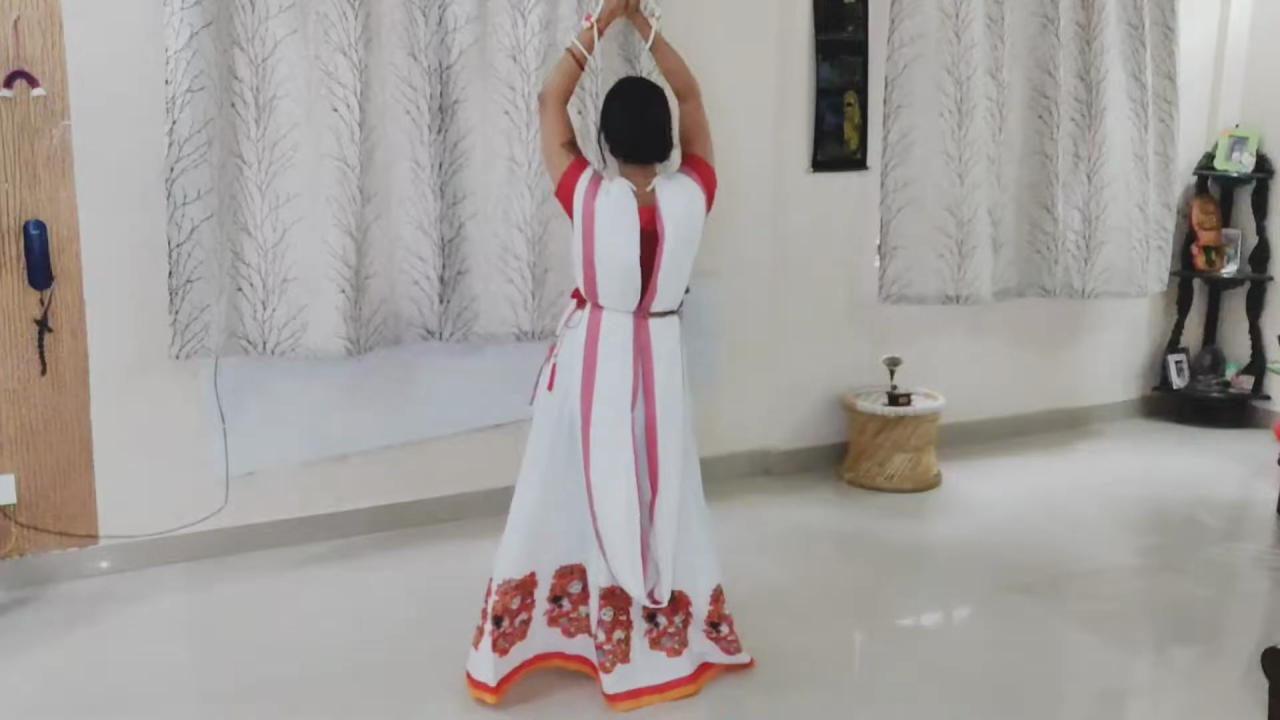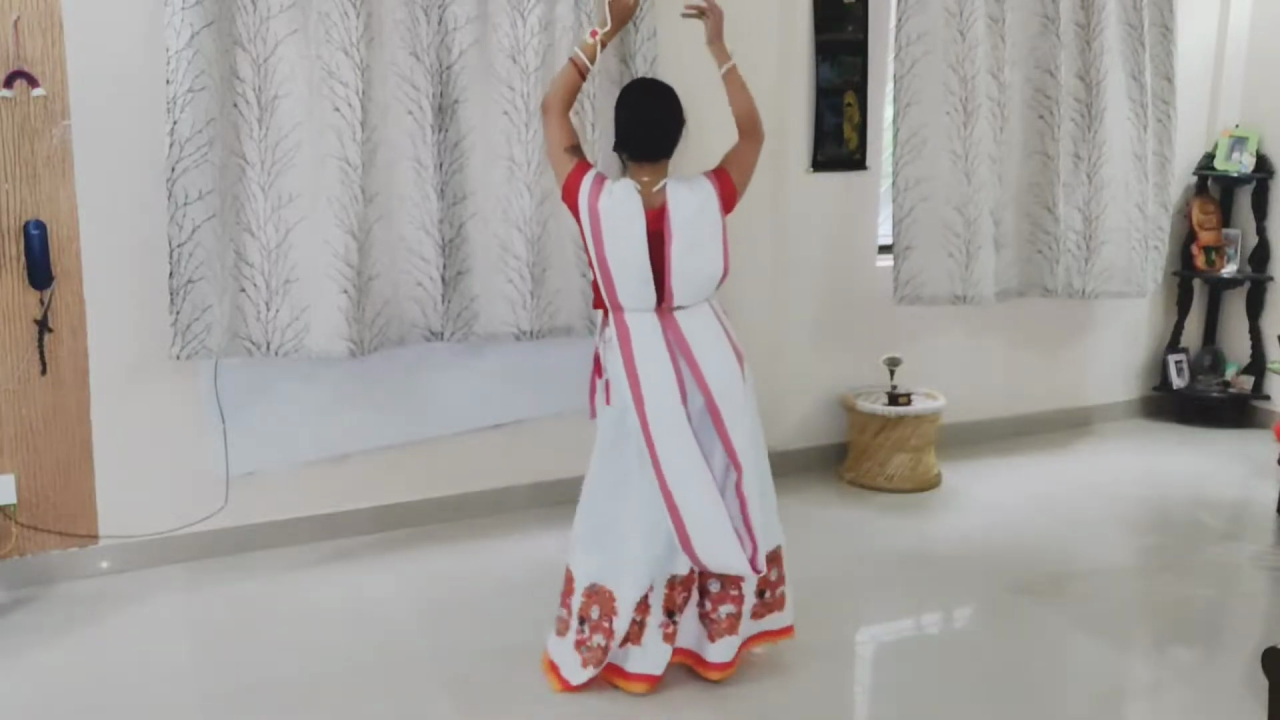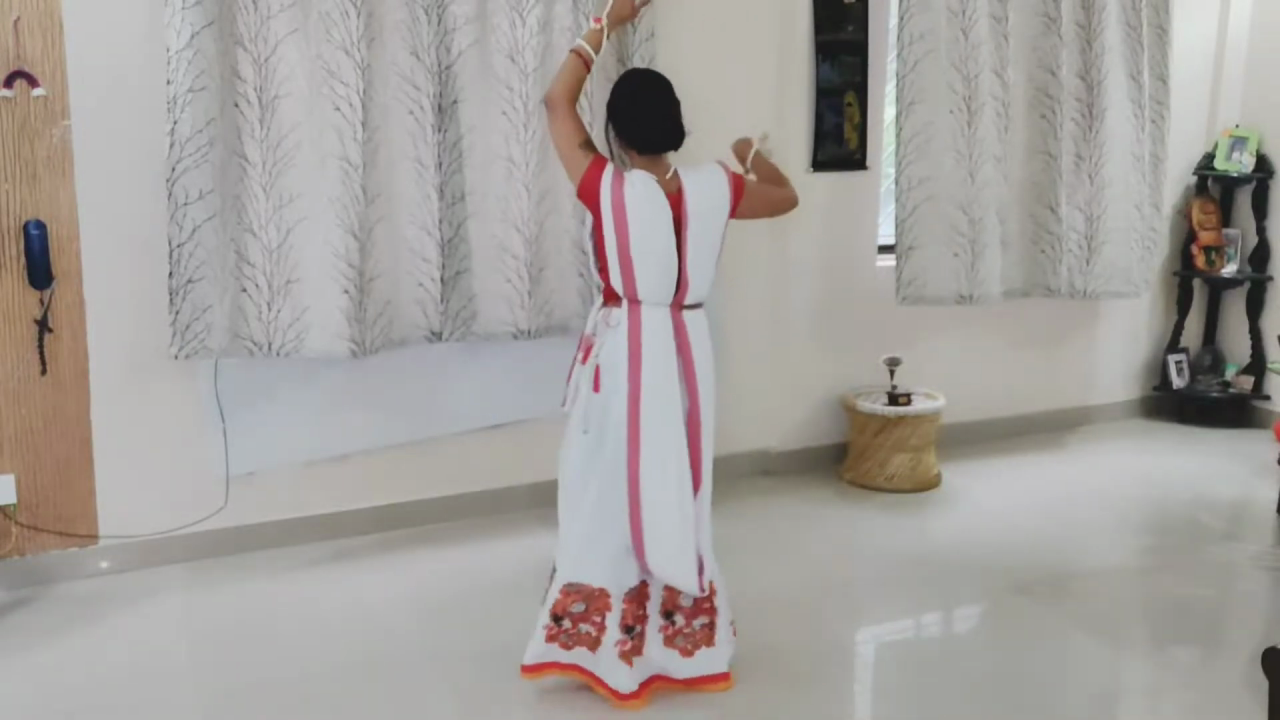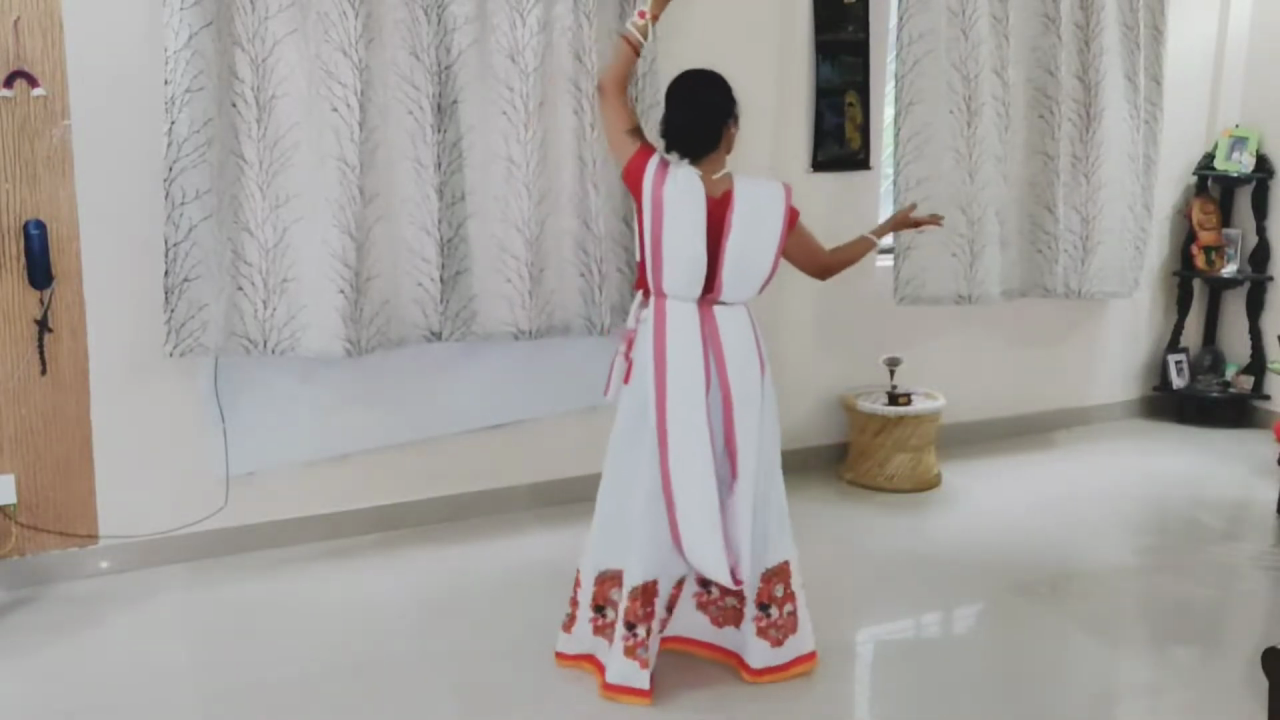
dt=1s
person 1, frame 1
left shoulder: (587, 196)
right shoulder: (692, 196)
left elbow: (550, 102)
right elbow: (691, 98)
left hip: (590, 360)
right hip: (657, 361)
left knee: (569, 506)
right knee: (659, 504)
left ankle: (506, 653)
right ankle: (673, 646)
person 1, frame 2
left shoulder: (593, 197)
right shoulder: (705, 197)
left elbow: (552, 109)
right elbow: (753, 136)
left hip: (636, 366)
right hip: (705, 361)
left knee: (628, 513)
right knee: (724, 496)
left ankle: (625, 651)
right ankle: (717, 641)
person 1, frame 3
left shoulder: (610, 190)
right shoulder: (712, 188)
left elbow: (557, 102)
right elbow: (786, 198)
right wrist: (753, 159)
left hip: (622, 356)
right hip: (687, 356)
left knee: (608, 502)
right knee: (675, 501)
left ankle: (610, 653)
right ankle: (685, 648)
person 1, frame 4
left shoulder: (653, 182)
right shoulder: (767, 203)
left elbow: (609, 91)
right elbow: (822, 265)
right wrist: (885, 230)
left hip: (663, 358)
right hip: (732, 356)
left knee: (647, 495)
right knee: (743, 494)
left ankle: (622, 652)
right ankle: (766, 642)
